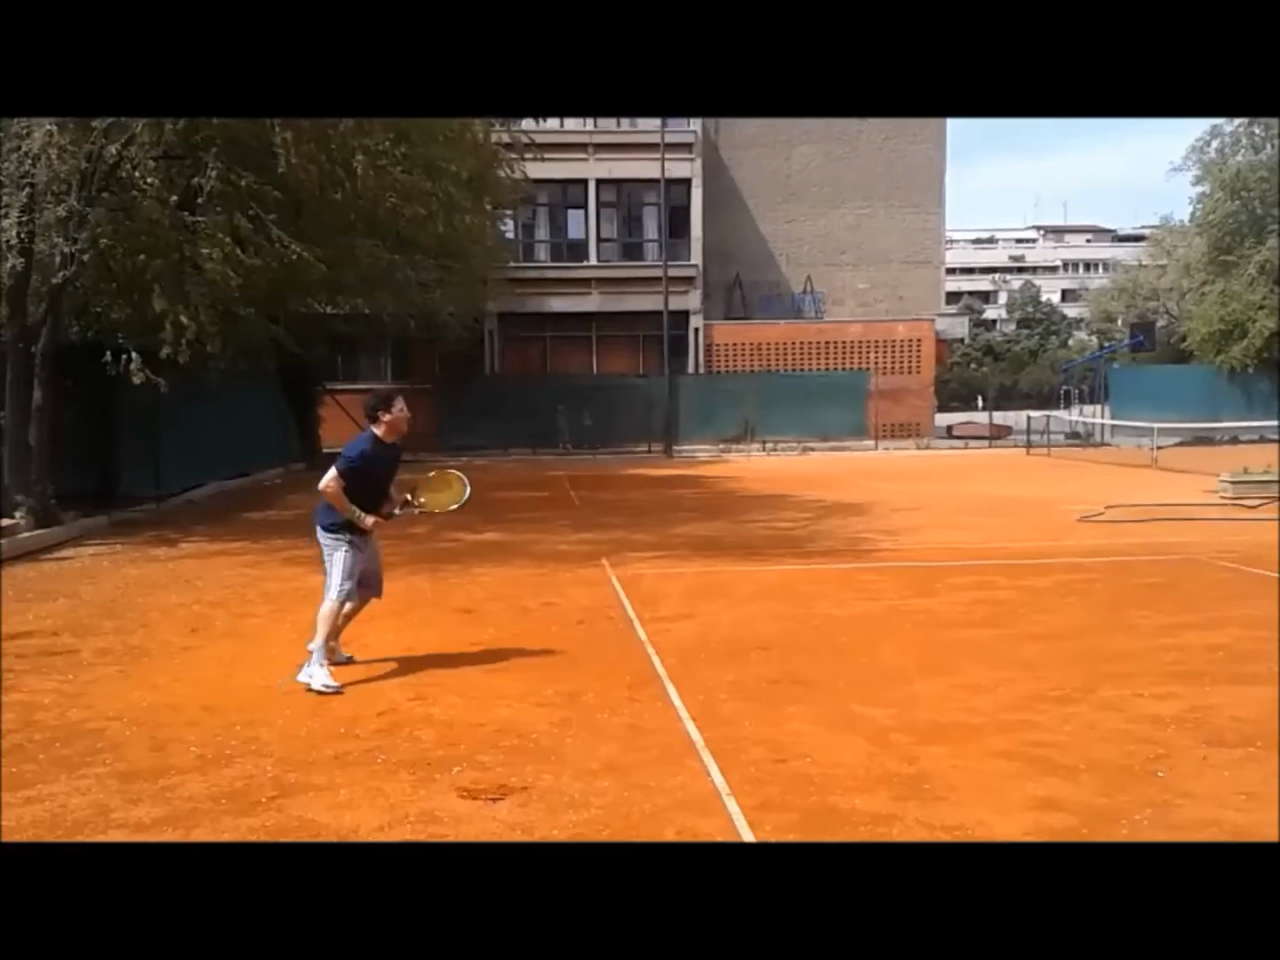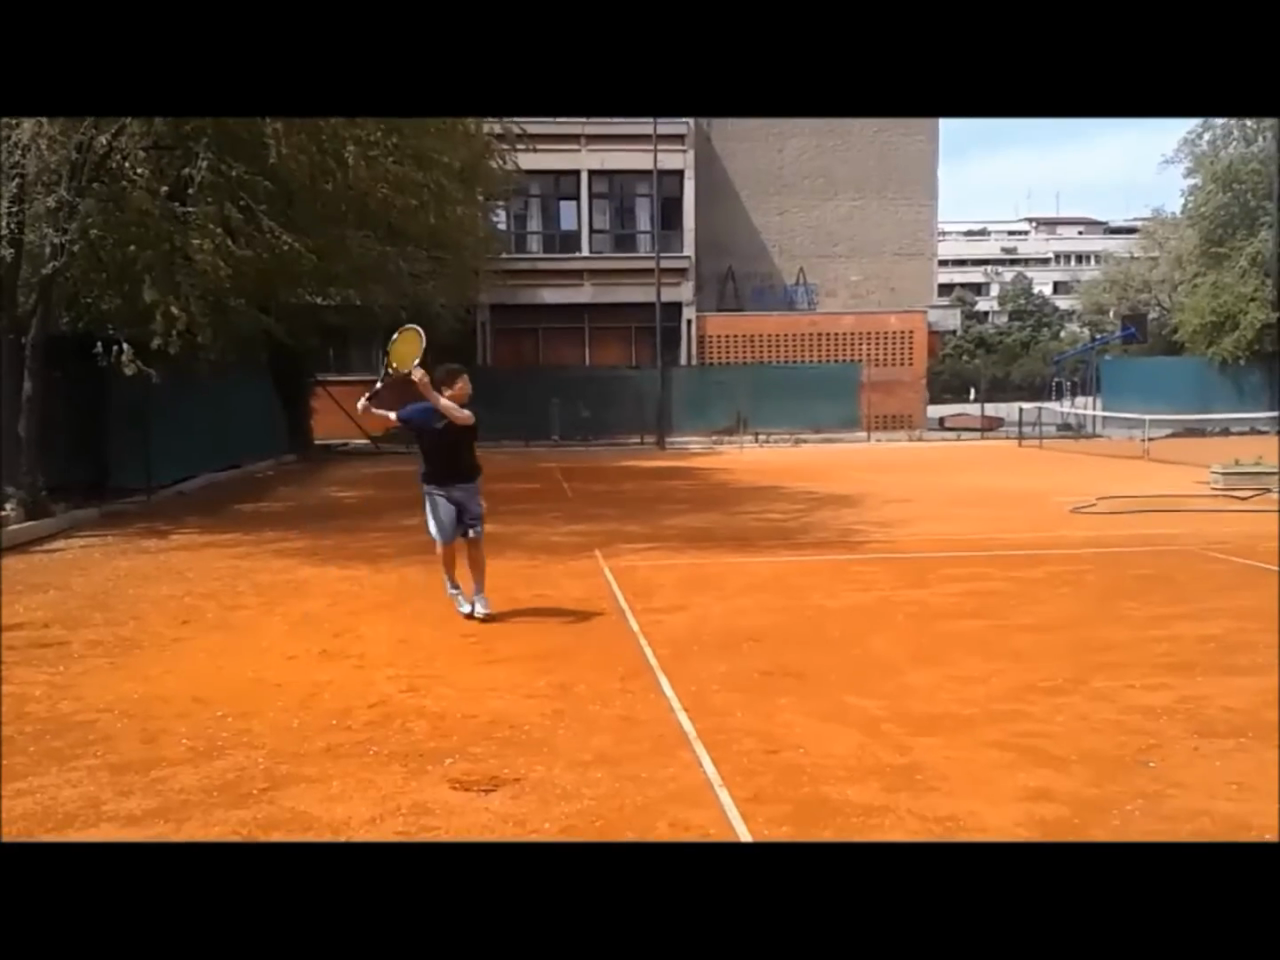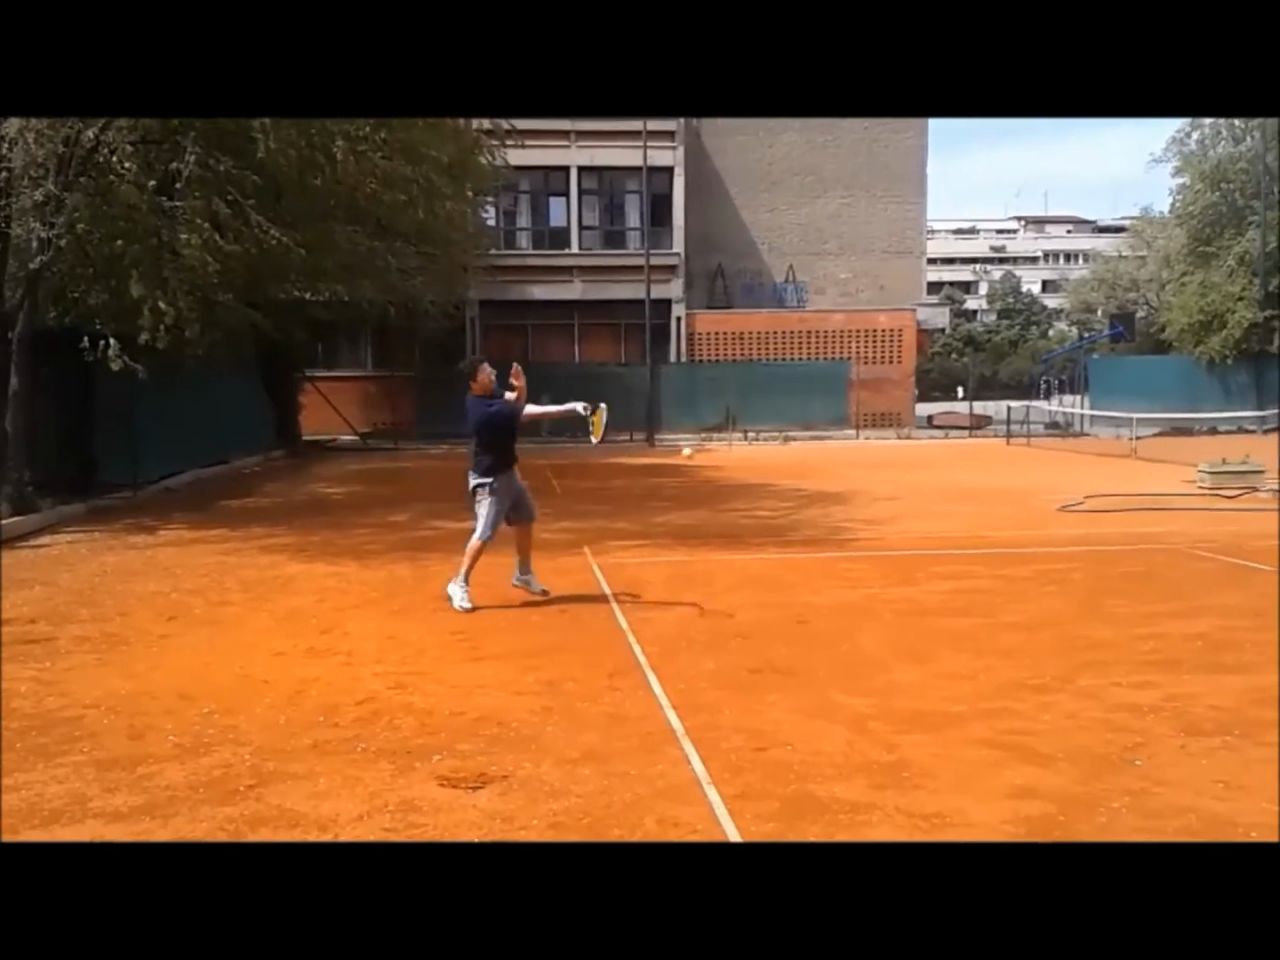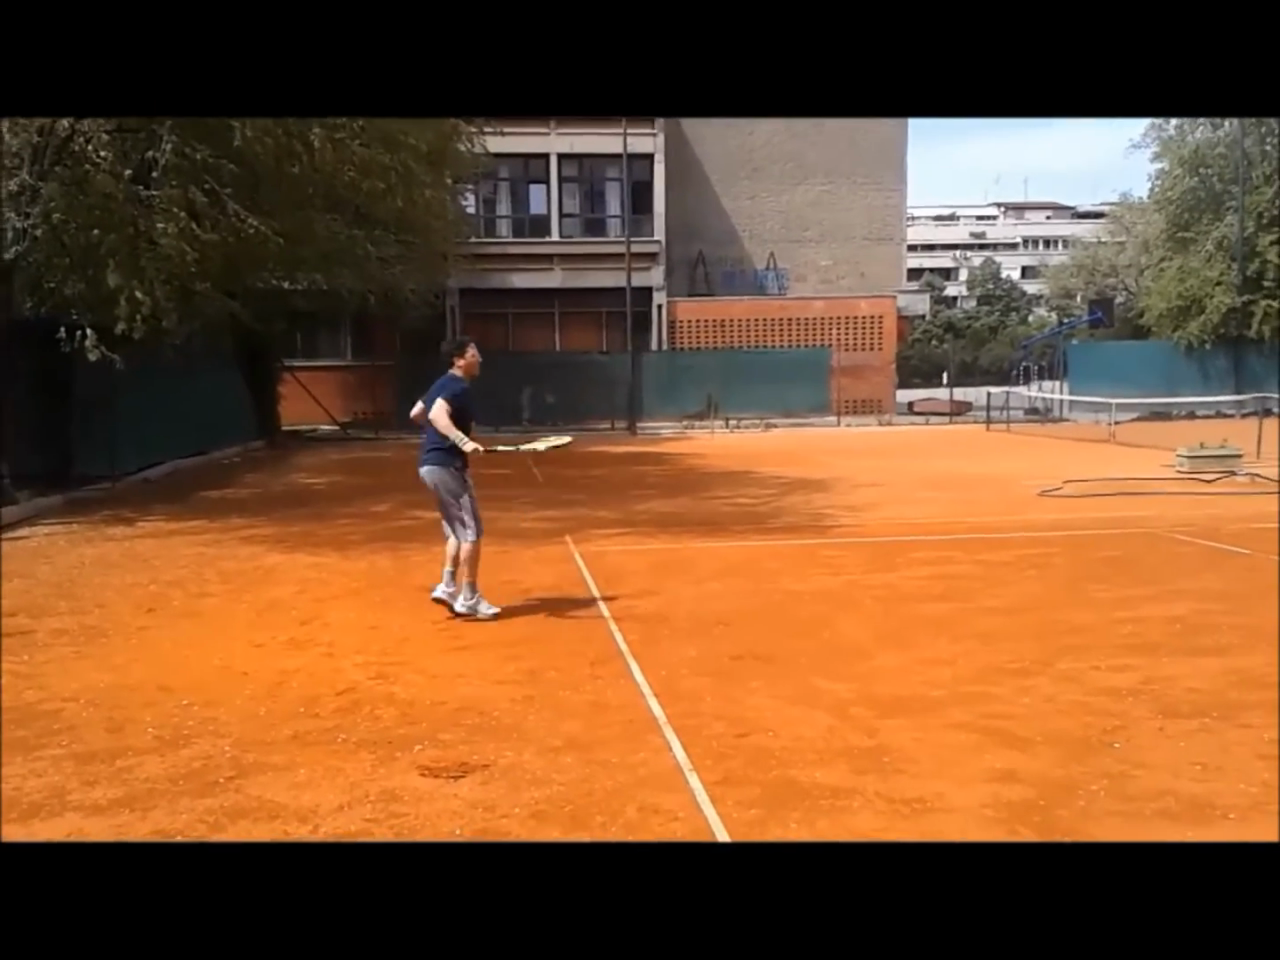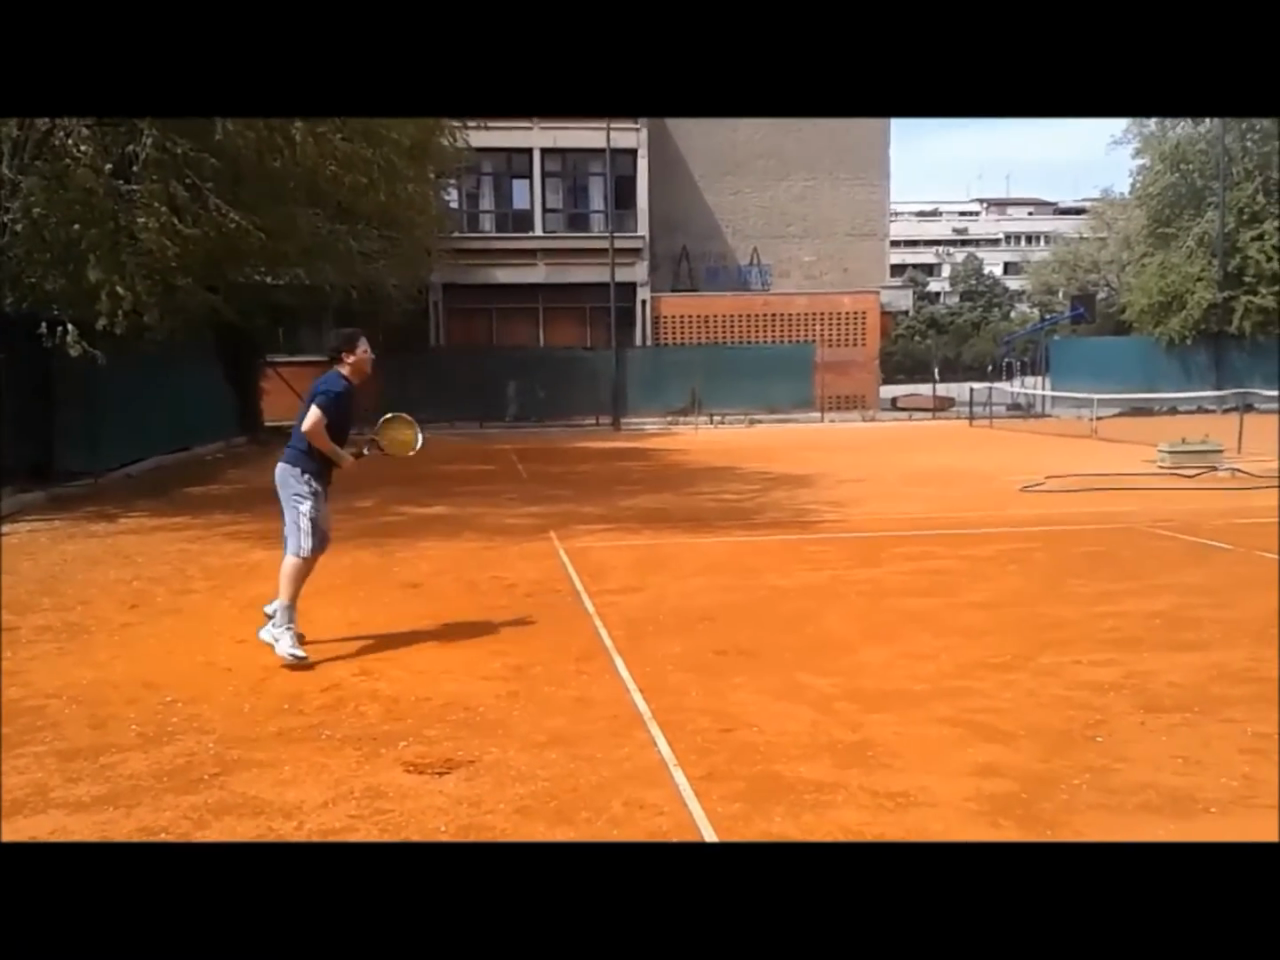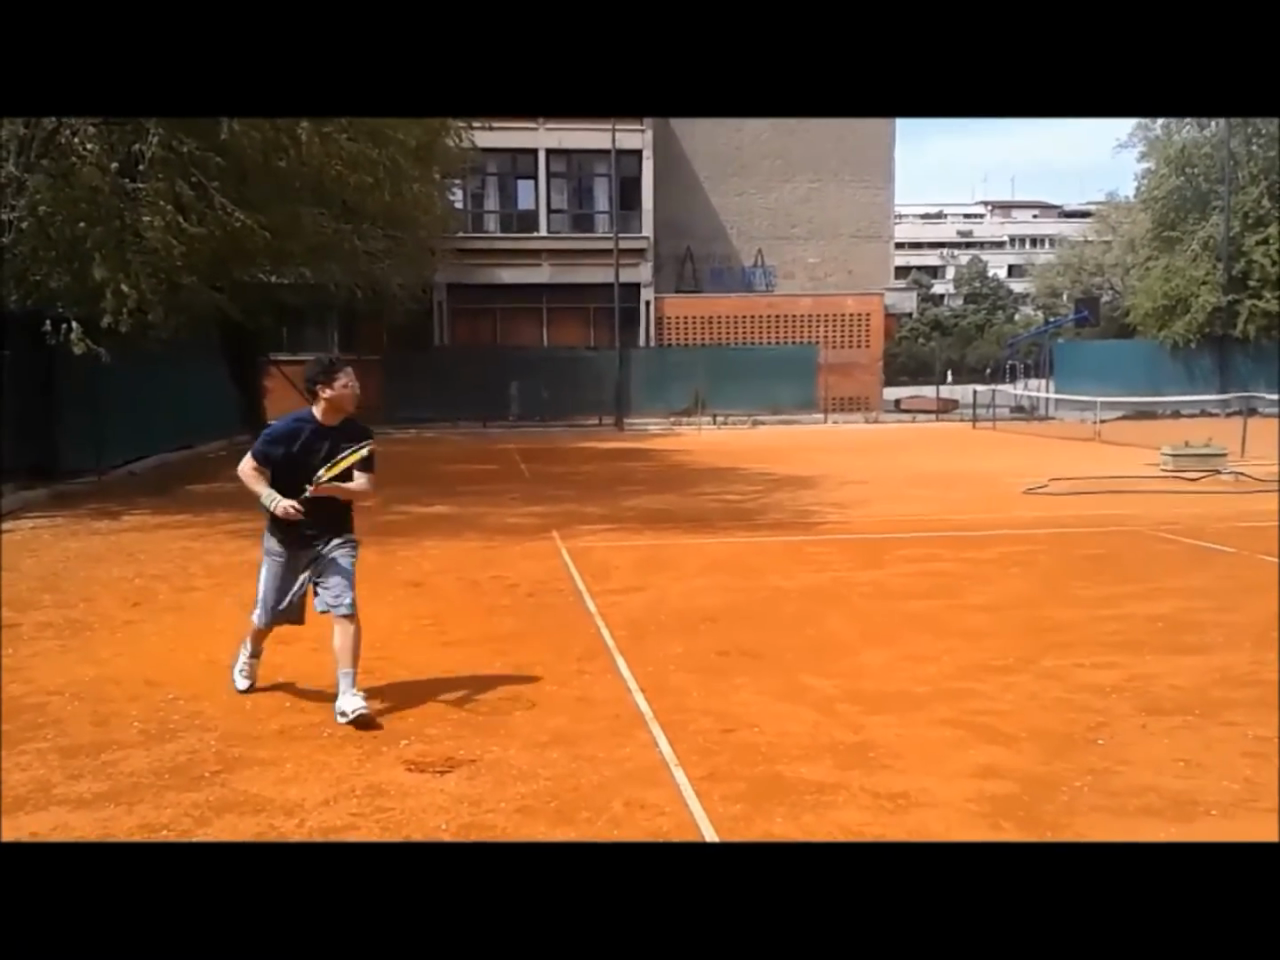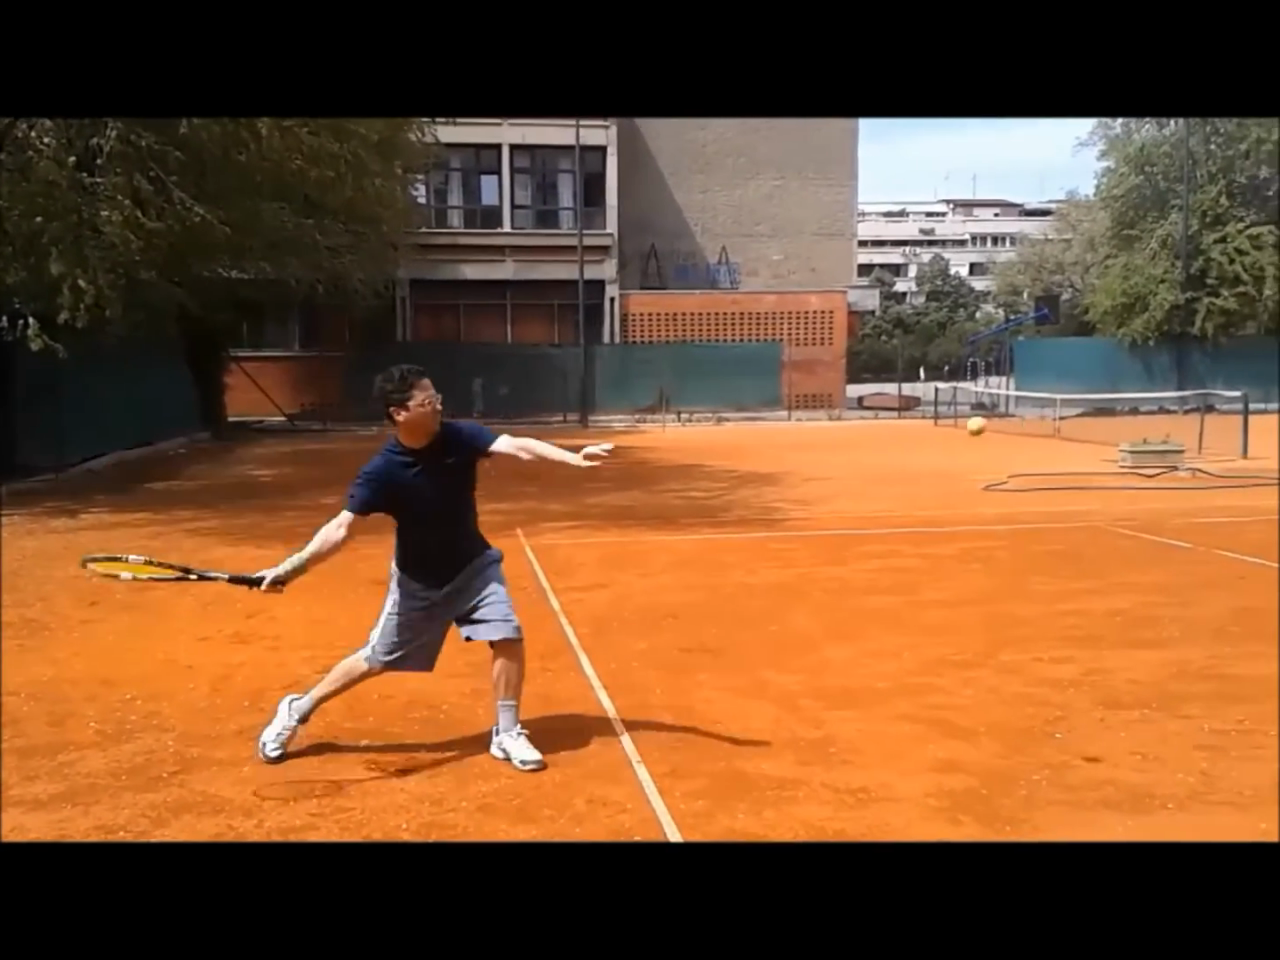
dt=0.7s
person 1, frame 1
left shoulder: (392, 450)
right shoulder: (361, 451)
right elbow: (327, 487)
left wrist: (399, 498)
right wrist: (358, 517)
left hip: (362, 532)
right hip: (339, 531)
left knee: (368, 589)
right knee: (341, 593)
left ankle: (326, 645)
right ankle: (313, 666)
person 1, frame 2
left shoulder: (465, 414)
right shoulder: (420, 412)
left elbow: (459, 417)
right elbow: (389, 418)
left wrist: (429, 392)
right wrist: (369, 409)
left hip: (466, 484)
right hip: (436, 486)
left knee: (474, 537)
right knee: (445, 540)
left ankle: (479, 594)
right ankle: (453, 588)
person 1, frame 3
left shoulder: (489, 395)
right shoulder: (491, 411)
left elbow: (517, 406)
right elbow: (531, 413)
left wrist: (520, 387)
right wrist: (570, 408)
left hip: (506, 473)
right hip: (488, 479)
left knee: (525, 521)
right knee: (484, 534)
left ankle: (524, 573)
right ankle: (459, 585)
person 1, frame 4
left shoulder: (441, 385)
right shoulder: (458, 387)
left elbow: (416, 414)
right elbow: (437, 414)
right wrist: (463, 441)
left hip: (431, 464)
right hip: (447, 466)
left knee: (456, 530)
right knee: (471, 532)
left ankle: (448, 588)
right ankle: (469, 598)
person 1, frame 5
left shoulder: (339, 386)
right shoulder: (337, 388)
right elbow: (310, 427)
right wrist: (339, 455)
left hip: (310, 474)
right hip: (301, 472)
left knee: (315, 546)
right knee: (302, 548)
left ankle: (279, 610)
right ankle: (280, 625)
person 1, frame 6
left shoulder: (358, 434)
right shoulder: (284, 430)
left elbow: (364, 488)
right elbow: (247, 469)
left wrist: (332, 488)
right wrist: (273, 500)
left hip: (335, 538)
right hip: (287, 539)
left knee: (343, 610)
right knee: (266, 618)
left ankle: (347, 694)
right ankle: (249, 653)
person 1, frame 7
left shoulder: (458, 435)
right shoulder: (381, 472)
left elbow: (516, 446)
right elbow: (340, 528)
left wrist: (573, 456)
right wrist: (290, 568)
left hip: (474, 567)
right hip: (423, 583)
left knee: (507, 640)
right knee: (373, 661)
left ankle: (506, 733)
right ankle: (296, 711)
